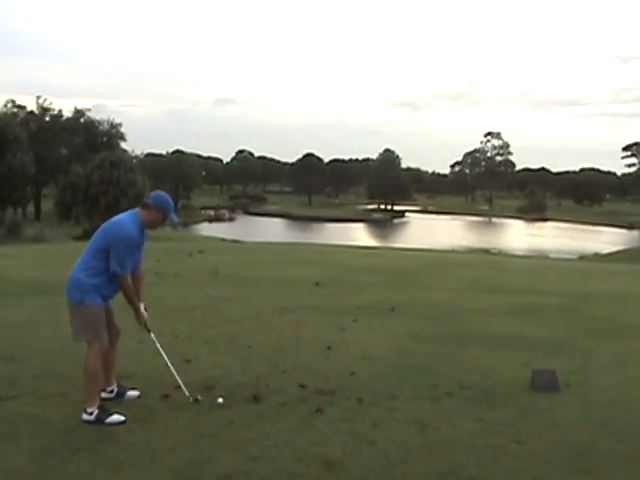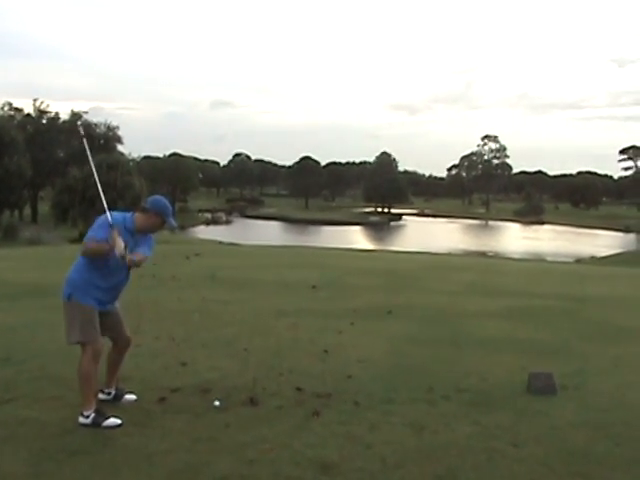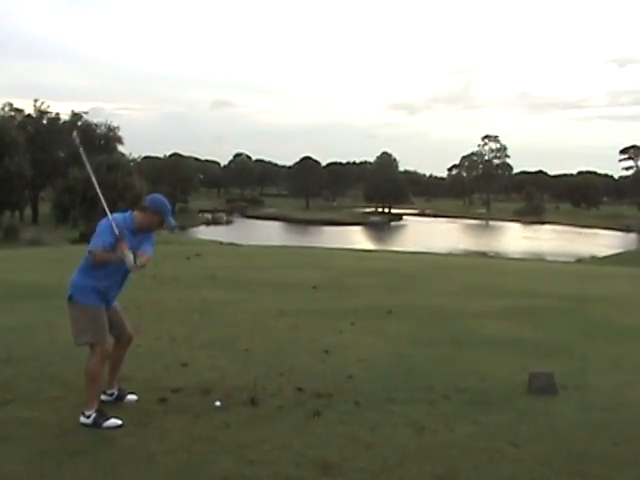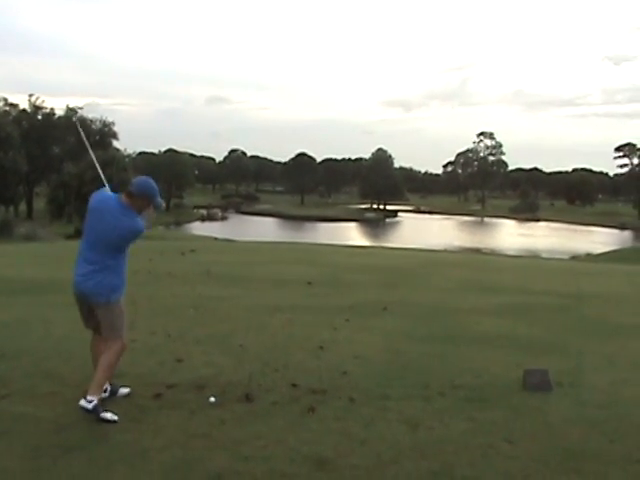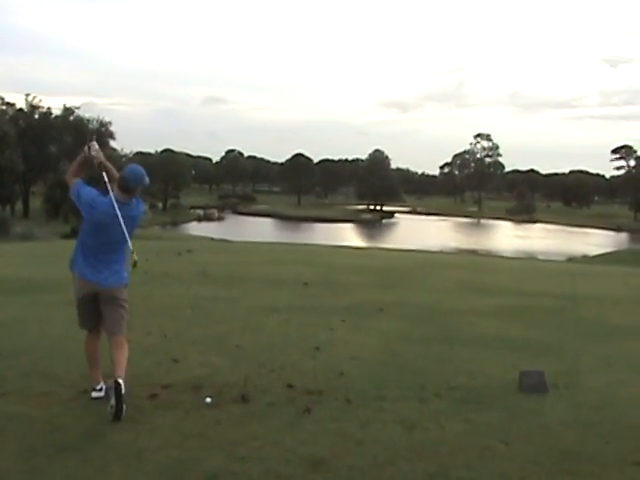
dt=0.3s
person 1, frame 1
left shoulder: (134, 225)
right shoulder: (126, 231)
left elbow: (137, 270)
right elbow: (122, 277)
left wrist: (140, 303)
right wrist: (137, 310)
left hip: (96, 289)
right hip: (86, 290)
left knee: (112, 335)
right knee: (98, 345)
left ankle: (110, 387)
right ankle: (92, 409)
person 1, frame 2
left shoulder: (146, 239)
right shoulder: (111, 220)
left elbow: (139, 259)
right elbow: (86, 250)
left wrist: (124, 253)
right wrist: (111, 246)
left hip: (107, 298)
right hip: (82, 293)
left knee: (123, 340)
right knee: (92, 348)
left ankle: (109, 390)
right ankle: (88, 412)
person 1, frame 3
left shoulder: (146, 235)
right shoulder: (113, 224)
left elbow: (143, 259)
right elbow: (93, 257)
left wrist: (132, 261)
right wrist: (118, 256)
left hip: (106, 296)
right hip: (86, 294)
left knee: (125, 337)
right knee: (101, 349)
left ankle: (110, 390)
right ankle: (89, 412)
person 1, frame 4
left shoulder: (100, 198)
right shoulder: (136, 225)
left hip: (82, 281)
right hip: (106, 288)
left knee: (100, 332)
right knee: (116, 342)
left ankle: (103, 385)
right ankle: (91, 397)
person 1, frame 5
left shoulder: (94, 204)
right shoulder: (137, 210)
left elbow: (71, 177)
right elbow: (120, 186)
left wrist: (86, 154)
right wrist: (104, 161)
left hip: (85, 279)
right hip: (114, 282)
left knee: (92, 332)
right knee: (118, 338)
left ankle: (97, 385)
right ankle: (118, 382)
